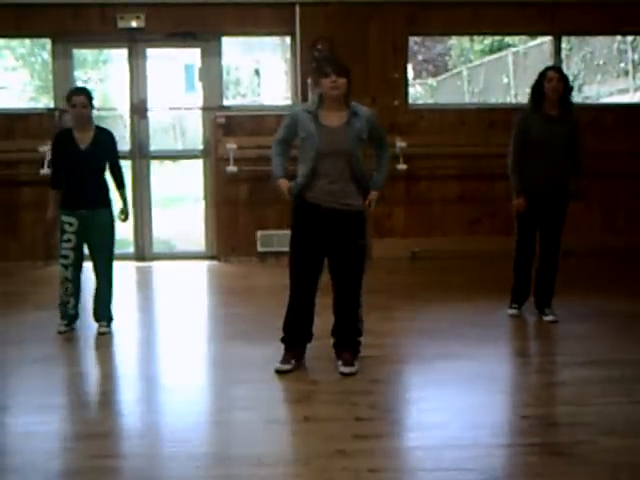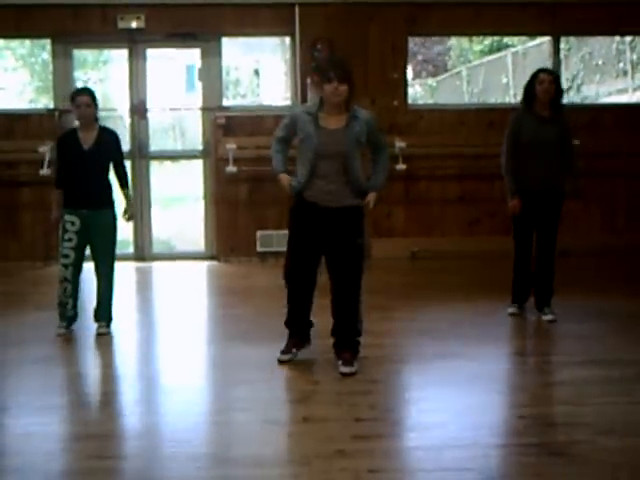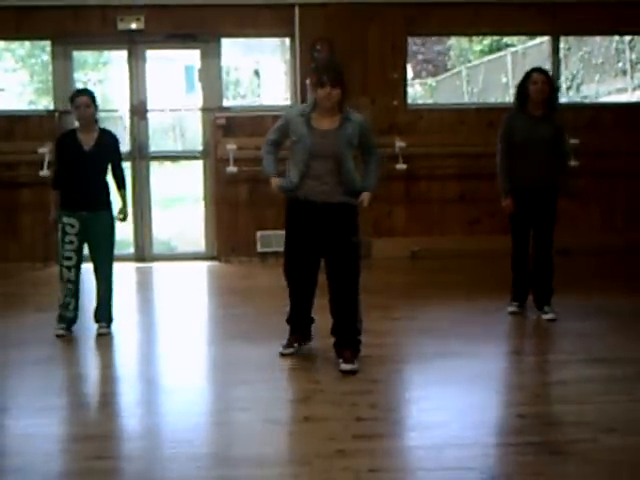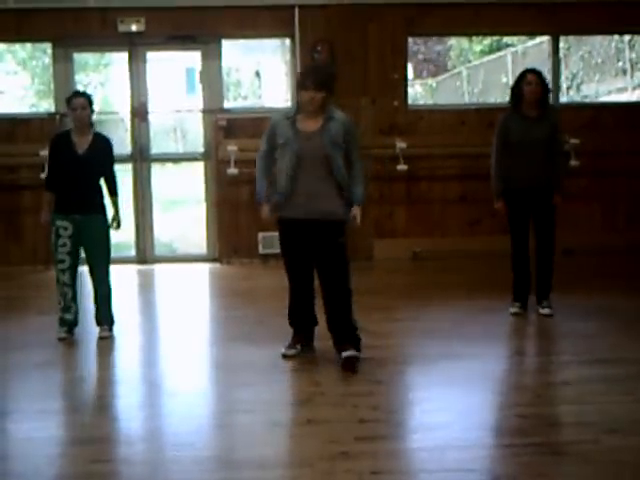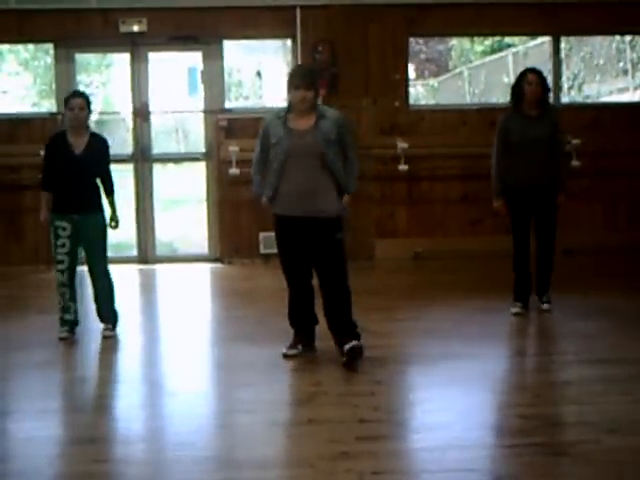
dt=0.2s
person 1, frame 1
left shoulder: (364, 118)
right shoulder: (301, 116)
left elbow: (382, 149)
right elbow: (280, 143)
left wrist: (376, 186)
right wrist: (280, 175)
left hip: (349, 211)
right hip: (310, 208)
left knee: (348, 283)
right knee: (301, 280)
left ankle: (347, 348)
right ankle: (293, 348)
person 1, frame 2
left shoulder: (363, 121)
right shoulder: (300, 117)
left elbow: (380, 152)
right elbow: (279, 140)
left wrist: (374, 187)
right wrist: (280, 171)
left hip: (347, 209)
right hip: (307, 206)
left knee: (346, 282)
right knee: (297, 275)
left ankle: (347, 348)
right ankle: (297, 335)
person 1, frame 3
left shoulder: (356, 123)
right shoulder: (294, 118)
left elbow: (371, 155)
right elbow: (271, 144)
left wrist: (367, 187)
right wrist: (272, 174)
left hip: (340, 208)
right hip: (301, 206)
left knee: (344, 280)
right knee: (298, 274)
left ankle: (347, 347)
right ankle: (299, 331)
person 1, frame 4
left shoulder: (341, 123)
right shoulder: (280, 124)
left elbow: (354, 163)
right elbow: (264, 161)
left wrist: (356, 200)
right wrist: (264, 198)
left hip: (330, 215)
right hip: (291, 215)
left knee: (335, 279)
right knee: (298, 279)
left ankle: (347, 342)
right ankle: (302, 335)
person 1, frame 5
left shoulder: (334, 120)
right shoulder: (273, 124)
left elbow: (349, 156)
right elbow: (261, 160)
left wrist: (348, 190)
right wrist: (262, 192)
left hip: (326, 212)
right hip: (287, 213)
left knee: (334, 276)
right knee: (297, 278)
left ankle: (347, 337)
right ankle: (303, 335)
person 2, frame 1
left shoulder: (570, 121)
right shoulder: (528, 118)
left elbow: (575, 158)
right elbow: (515, 157)
left wrist: (572, 187)
right wrist: (518, 192)
left hip: (557, 194)
right hip: (530, 192)
left knee: (550, 249)
right knee: (524, 248)
left ankle: (544, 303)
right ankle: (517, 300)
person 2, frame 2
left shoulder: (561, 121)
right shoulder: (520, 119)
left elbow: (568, 157)
right elbow: (508, 158)
left wrist: (566, 186)
right wrist: (512, 193)
left hip: (552, 194)
right hip: (524, 192)
left knee: (547, 249)
right knee: (522, 248)
left ankle: (544, 303)
right ankle: (518, 299)
person 2, frame 3
left shoulder: (554, 120)
right shoulder: (513, 119)
left elbow: (562, 156)
right elbow: (503, 157)
left wrist: (560, 188)
right wrist: (506, 192)
left hip: (546, 192)
right hip: (519, 191)
left knee: (544, 247)
right knee: (520, 246)
left ankle: (544, 301)
right ankle: (518, 298)
person 2, frame 4
left shoulder: (550, 119)
right shoulder: (508, 120)
left elbow: (558, 156)
right elbow: (498, 158)
left wrist: (557, 189)
right wrist: (498, 194)
left hip: (543, 190)
right hip: (515, 191)
left knee: (546, 244)
right knee: (519, 245)
left ankle: (543, 297)
right ankle: (519, 298)
person 2, frame 5
left shoulder: (551, 117)
right shoulder: (509, 119)
left elbow: (560, 154)
right elbow: (499, 157)
left wrist: (560, 187)
right wrist: (498, 192)
left hip: (545, 189)
right hip: (517, 190)
left knee: (546, 242)
right knee: (520, 244)
left ankle: (543, 291)
right ankle: (520, 297)
person 3, frame 1
left shoulder: (105, 137)
right shoulder: (61, 138)
left elbow: (115, 170)
right elbow: (56, 175)
left wrist: (124, 203)
right wrist: (53, 206)
left hip: (100, 208)
right hip: (70, 209)
left knee: (103, 264)
right knee: (68, 264)
left ankle: (103, 317)
right ankle: (67, 316)
person 3, frame 2
left shoulder: (109, 136)
right shoulder: (65, 139)
left elbow: (120, 170)
right elbow: (61, 175)
left wrist: (129, 202)
right wrist: (57, 207)
left hip: (102, 208)
right hip: (73, 209)
left knee: (104, 265)
right knee: (68, 264)
left ankle: (103, 318)
right ankle: (65, 318)
person 3, frame 3
left shoulder: (108, 138)
right shoulder: (64, 140)
left elbow: (117, 172)
right elbow: (59, 176)
left wrist: (124, 203)
right wrist: (55, 208)
left hip: (100, 210)
right hip: (70, 211)
left knee: (103, 266)
right knee: (68, 267)
left ankle: (103, 319)
right ankle: (65, 319)
person 3, frame 4
left shoulder: (103, 142)
right shoulder: (59, 142)
left elbow: (109, 177)
right elbow: (51, 178)
left wrist: (116, 210)
right wrist: (46, 209)
left hip: (94, 213)
right hip: (64, 214)
left knee: (100, 268)
right knee: (64, 269)
left ankle: (105, 322)
right ankle: (67, 323)
person 3, frame 5
left shoulder: (99, 142)
right shoulder: (55, 142)
left elbow: (105, 177)
right elbow: (47, 179)
left wrist: (114, 210)
right wrist: (44, 209)
left hip: (92, 213)
right hip: (62, 214)
left knee: (99, 267)
right knee: (64, 270)
left ankle: (109, 320)
right ankle: (67, 322)
